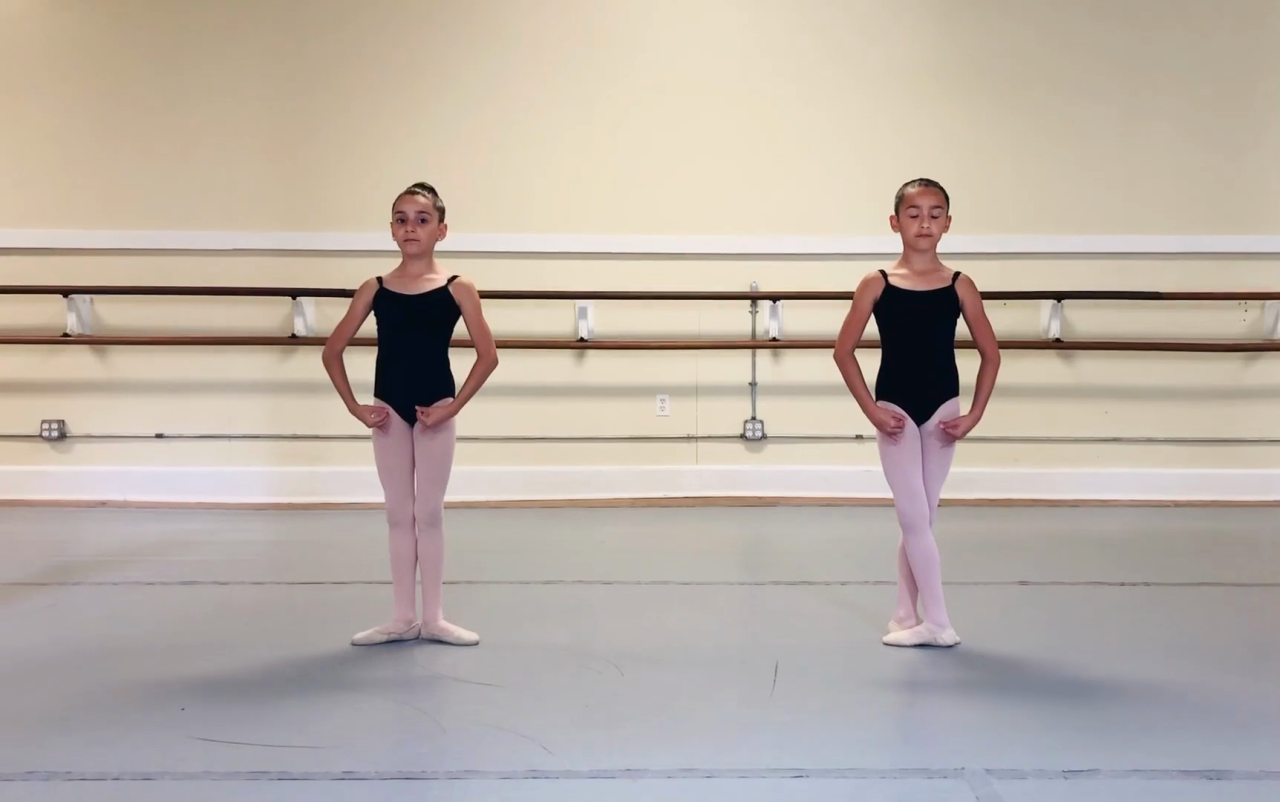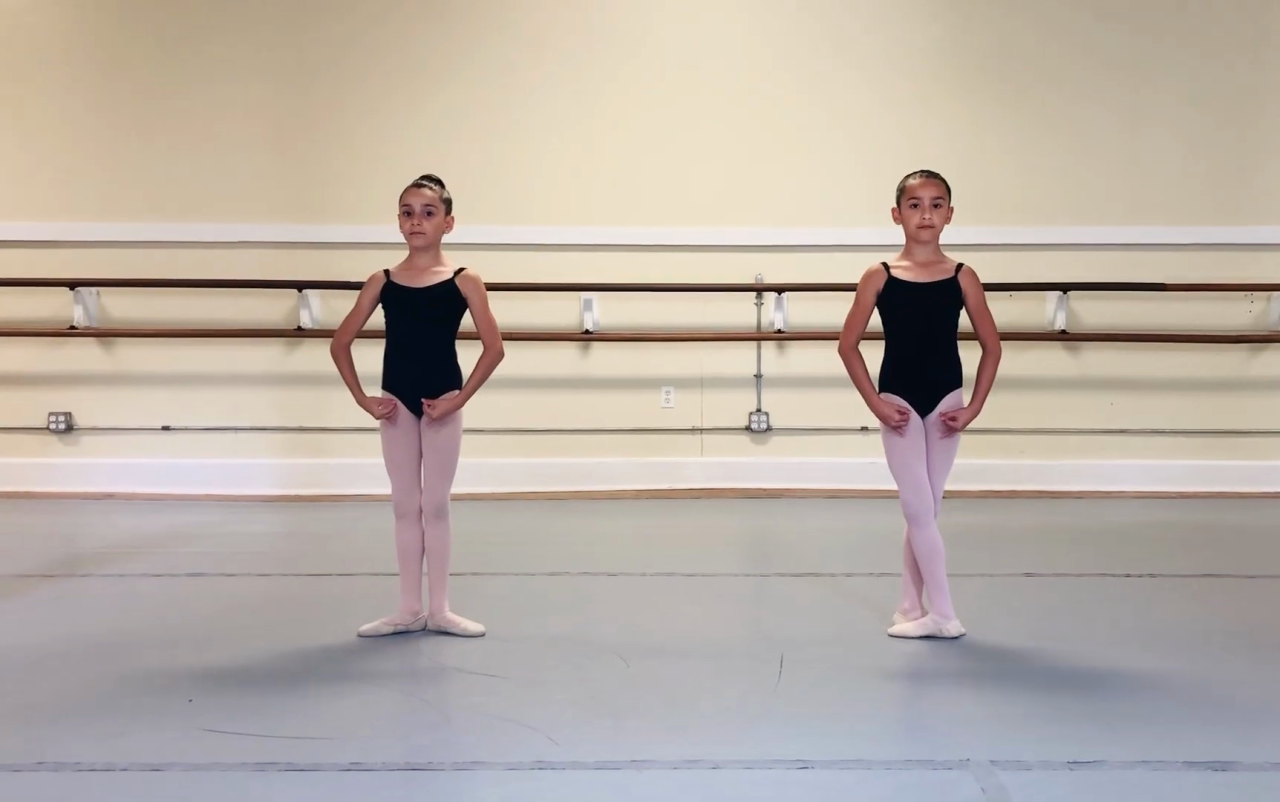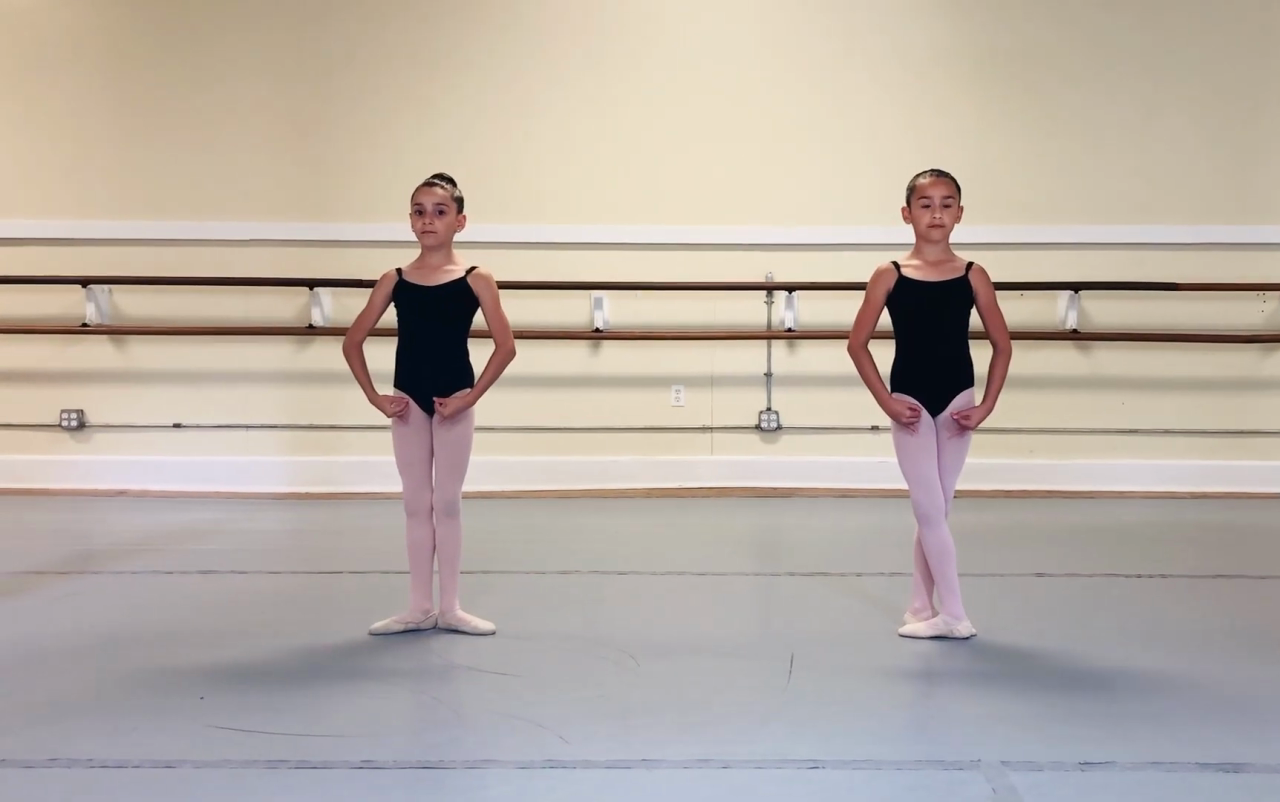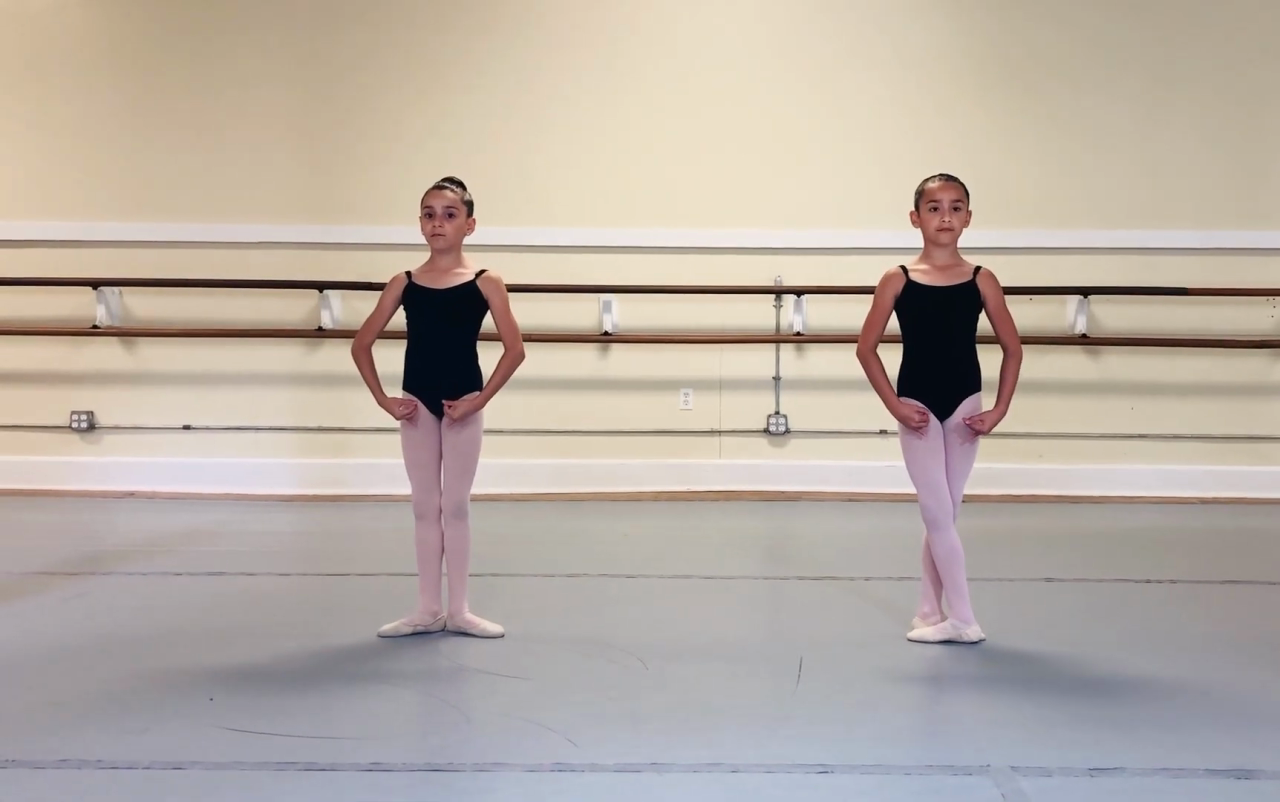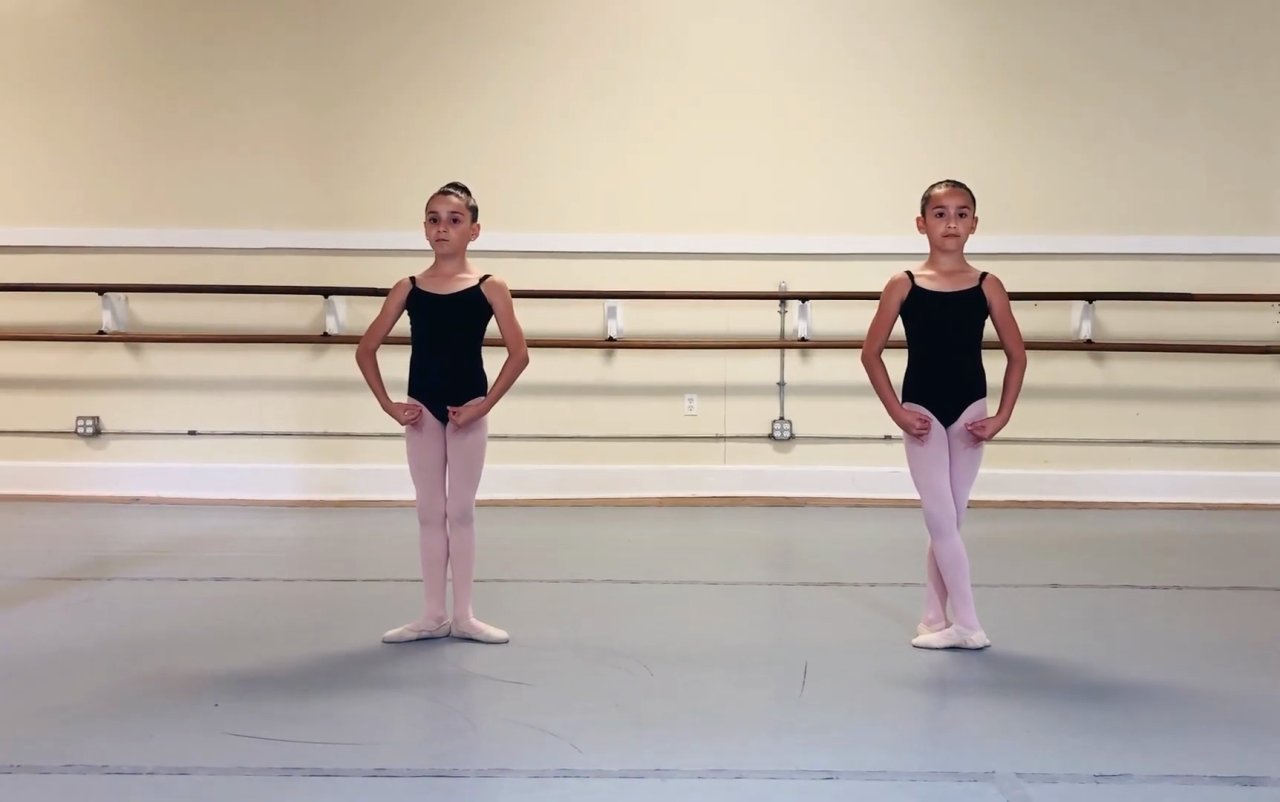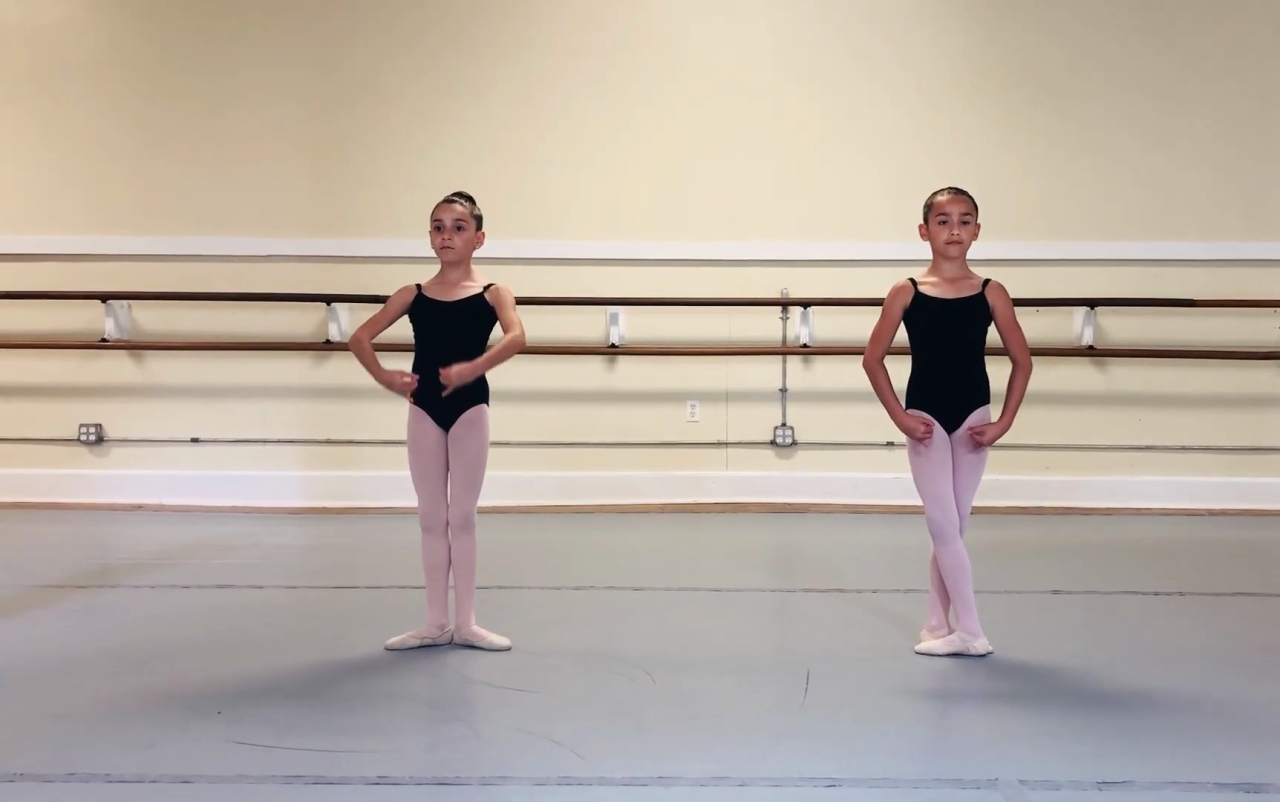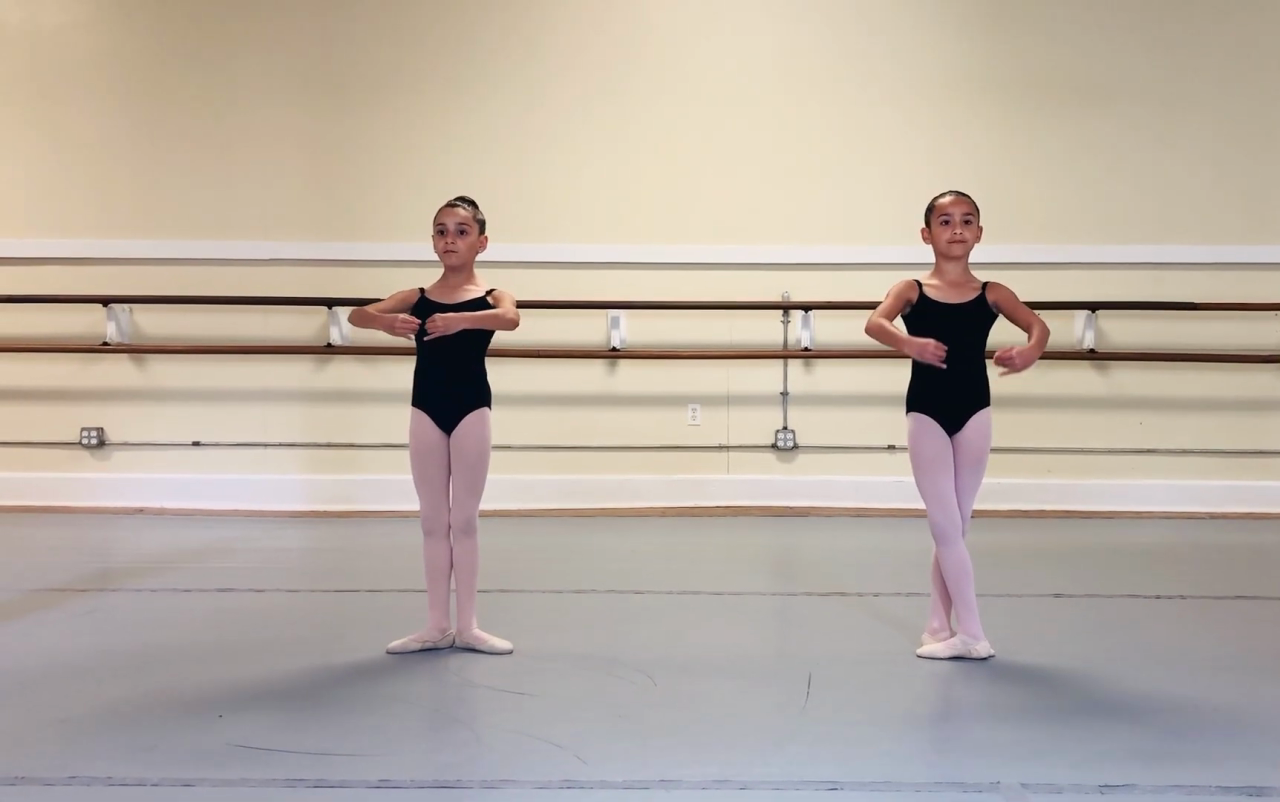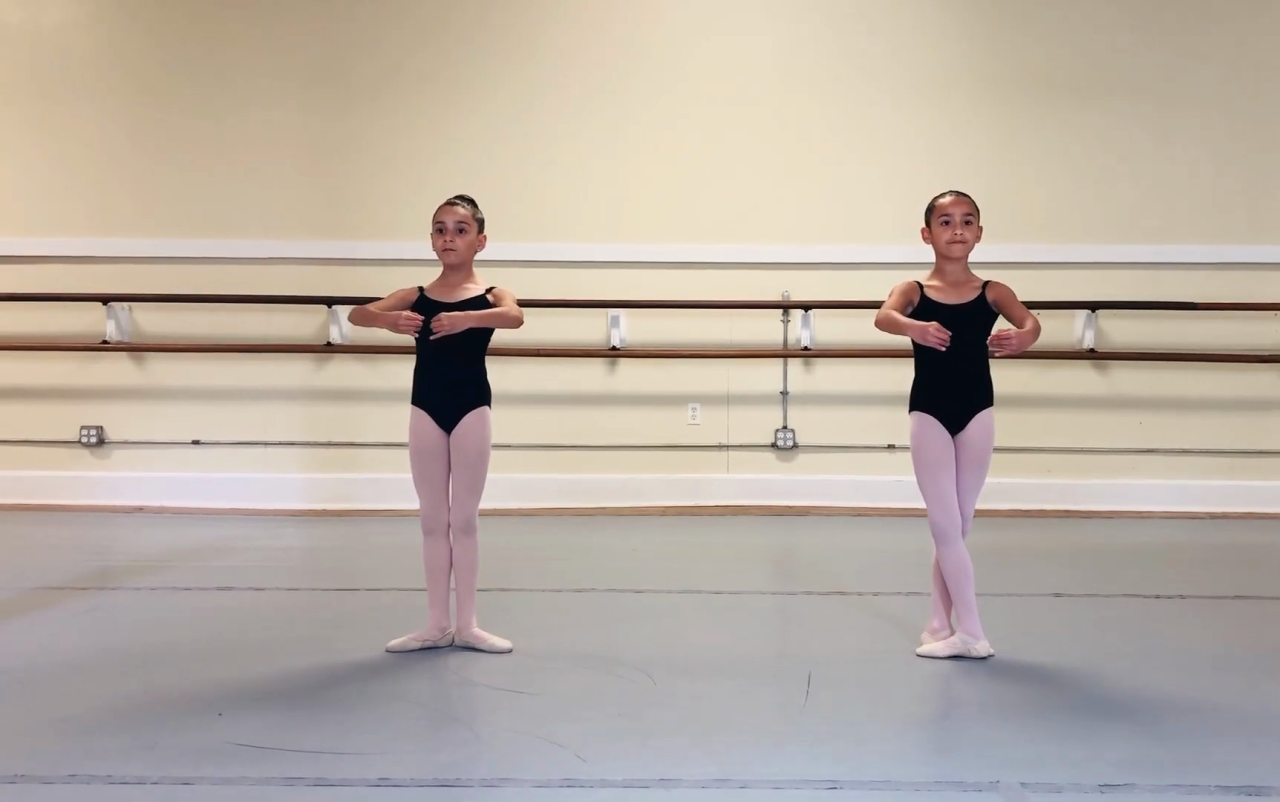
dt=0.4s
person 1, frame 1
left shoulder: (960, 285)
right shoulder: (877, 284)
left elbow: (990, 354)
right elbow: (844, 350)
left wrist: (975, 414)
right wrist: (870, 410)
left hip: (941, 409)
right hip: (896, 409)
left knee: (920, 520)
right knee: (914, 518)
left ankle: (905, 617)
right ankle: (936, 622)
person 1, frame 2
left shoulder: (962, 277)
right shoulder: (879, 277)
left elbow: (991, 346)
right elbow: (848, 345)
left wrist: (975, 406)
right wrist: (875, 403)
left hip: (945, 401)
right hip: (899, 401)
left knee: (925, 511)
right knee: (918, 510)
left ankle: (911, 609)
right ankle: (942, 614)
person 1, frame 3
left shoulder: (973, 276)
right shoulder: (890, 276)
left elbow: (1002, 345)
right elbow: (857, 343)
left wrist: (987, 404)
right wrist: (886, 401)
left hip: (957, 399)
right hip: (910, 401)
left knee: (937, 511)
right knee: (929, 510)
left ankle: (921, 609)
right ankle: (953, 614)
person 1, frame 4
left shoulder: (981, 280)
right shoulder: (897, 280)
left elbow: (1012, 347)
right elbow: (866, 347)
left wrist: (1000, 408)
right wrist: (894, 405)
left hip: (964, 404)
right hip: (917, 405)
left knee: (944, 515)
right knee: (937, 514)
left ankle: (930, 613)
right ankle: (962, 618)
person 1, frame 5
left shoulder: (987, 286)
right shoulder: (903, 285)
left elbow: (1016, 354)
right elbow: (871, 352)
left wrist: (1002, 415)
right wrist: (896, 412)
left hip: (969, 409)
right hip: (922, 410)
left knee: (950, 521)
right knee: (940, 520)
left ankle: (934, 619)
right ankle: (967, 624)
person 1, frame 6
left shoulder: (990, 293)
right shoulder: (906, 292)
left elbow: (1021, 359)
right elbow: (874, 356)
left wrist: (1005, 419)
right wrist: (899, 416)
left hip: (973, 415)
right hip: (926, 416)
left knee: (953, 526)
right knee: (942, 525)
left ankle: (937, 625)
right ankle: (970, 631)
person 1, frame 7
left shoulder: (992, 294)
right shoulder: (911, 290)
left elbow: (1038, 326)
right elbow: (874, 323)
left wrist: (1030, 351)
right wrist: (908, 344)
left hip: (973, 414)
right hip: (926, 414)
left knee: (954, 527)
right knee: (945, 526)
left ankle: (939, 628)
right ankle: (971, 634)
person 1, frame 8
left shoulder: (992, 293)
right shoulder: (913, 290)
left elbow: (1029, 322)
right elbow: (886, 317)
left wrist: (1022, 337)
right wrist: (910, 327)
left hip: (976, 413)
right hip: (929, 413)
left knee: (956, 527)
right knee: (945, 526)
left ankle: (940, 626)
right ankle: (970, 633)
person 2, frame 1
left shoulder: (457, 288)
right shoulder: (375, 289)
left elbow: (488, 355)
right elbow: (332, 351)
left wrist: (454, 406)
right wrist: (355, 407)
left hip: (435, 411)
right hip: (389, 411)
left knee: (430, 514)
right knee: (399, 514)
left ankle: (432, 617)
right ankle: (403, 617)
person 2, frame 2
left shoulder: (464, 281)
right shoulder: (382, 282)
left elbow: (494, 348)
right elbow: (340, 343)
left wrist: (460, 398)
right wrist: (363, 399)
left hip: (442, 403)
right hip: (397, 403)
left knee: (436, 506)
right knee: (405, 506)
left ankle: (439, 609)
right ankle: (410, 608)
person 2, frame 3
left shoulder: (476, 279)
right shoulder: (394, 281)
left elbow: (505, 346)
right elbow: (352, 342)
left wrist: (472, 396)
right wrist: (374, 397)
left hip: (454, 401)
right hip: (408, 401)
left knee: (447, 503)
right knee: (416, 504)
left ankle: (449, 607)
right ankle: (420, 607)
person 2, frame 4
left shoulder: (485, 283)
right shoulder: (404, 283)
left elbow: (515, 349)
right elbow: (361, 344)
left wrist: (482, 398)
right wrist: (383, 399)
left hip: (463, 403)
right hip: (417, 403)
left knee: (456, 506)
right knee: (425, 506)
left ankle: (458, 610)
right ankle: (428, 609)
person 2, frame 5
left shoulder: (489, 288)
right shoulder: (407, 289)
left elbow: (519, 353)
right elbow: (366, 349)
left wrist: (485, 404)
right wrist: (388, 404)
left hip: (468, 409)
right hip: (422, 408)
left knee: (461, 511)
right knee: (429, 512)
left ankle: (463, 615)
right ankle: (433, 614)
person 2, frame 6
left shoulder: (491, 294)
right shoulder: (413, 295)
left elbow: (516, 336)
right elbow: (360, 336)
left wrist: (475, 368)
right wrist: (382, 374)
left hip: (469, 409)
right hip: (423, 410)
left knee: (463, 517)
right knee: (431, 518)
left ankle: (465, 622)
right ankle: (436, 622)
person 2, frame 7
left shoulder: (492, 298)
right shoulder: (416, 298)
left elbow: (510, 319)
right elbow: (357, 314)
left wrist: (460, 321)
right wrist: (385, 322)
left hip: (472, 411)
right hip: (426, 412)
left knee: (464, 521)
right knee: (433, 521)
left ankle: (467, 626)
right ankle: (438, 625)
person 2, frame 8
left shoulder: (491, 296)
right shoulder: (415, 297)
left elbow: (515, 316)
right elbow: (357, 314)
left wrist: (466, 319)
right wrist: (388, 320)
left hip: (472, 410)
right hip: (426, 410)
left knee: (464, 520)
right knee: (433, 520)
left ankle: (467, 625)
right ankle: (437, 624)
